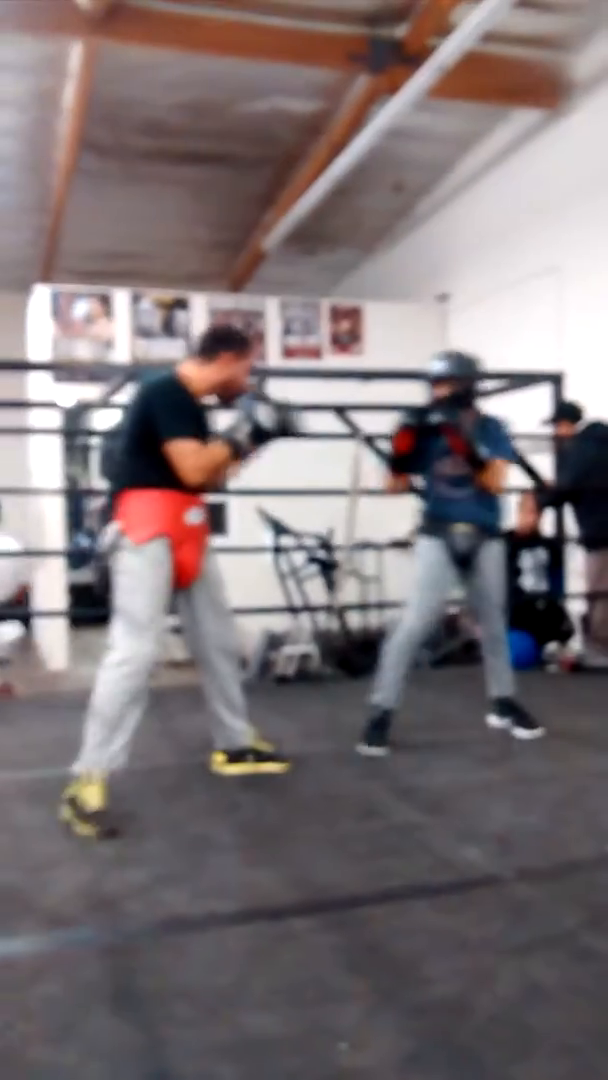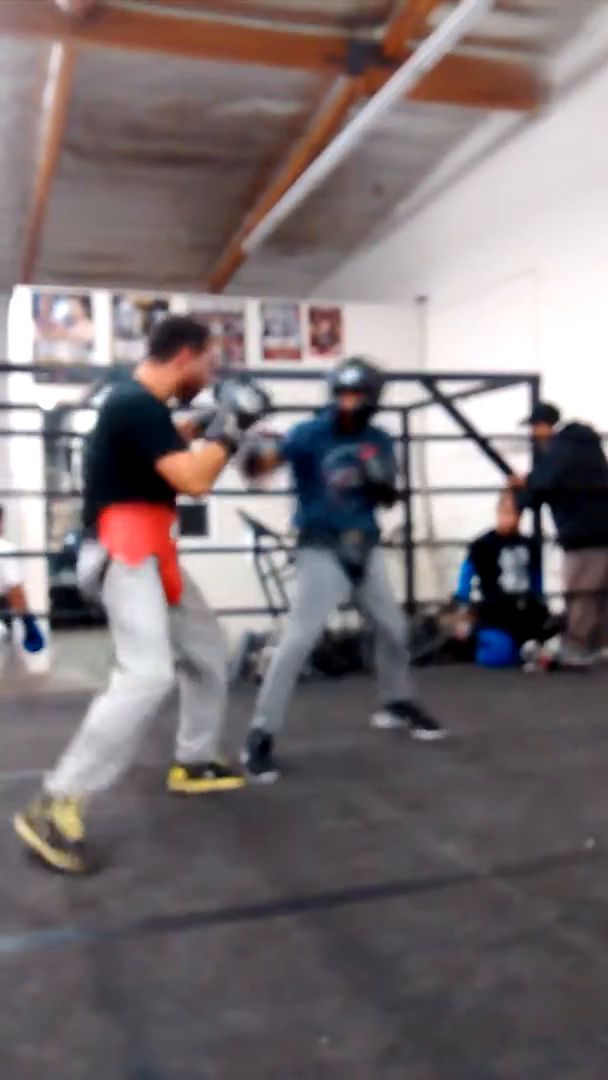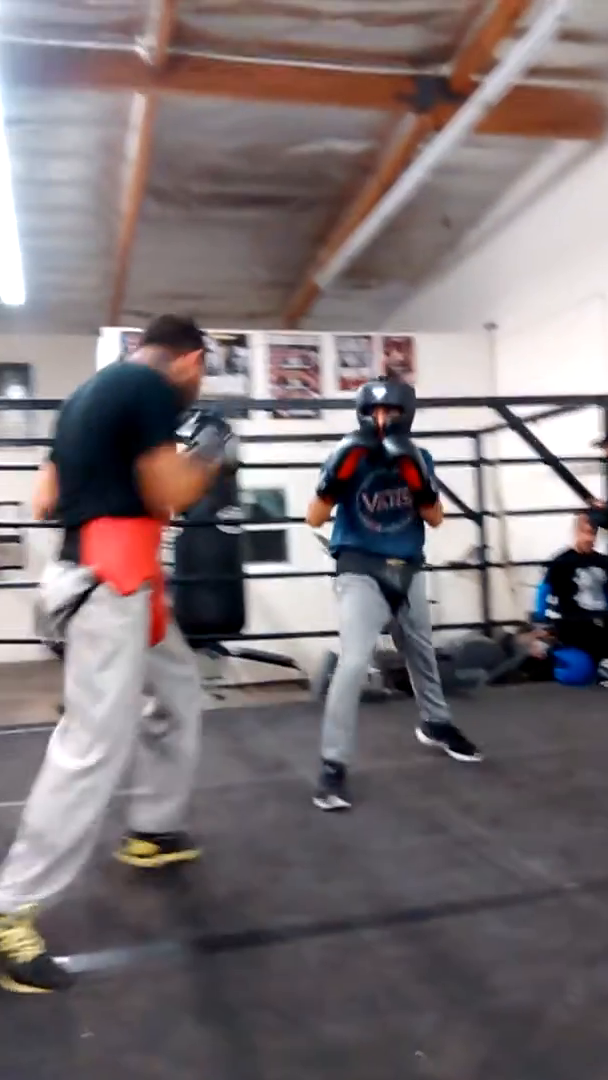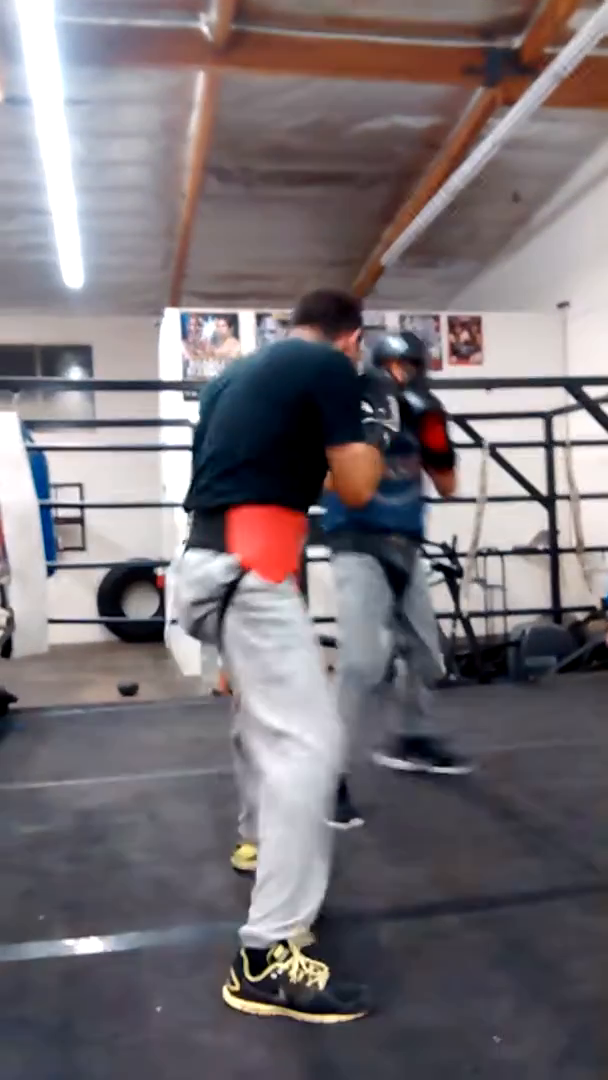
dt=0.7s
person 1, frame 1
left shoulder: (193, 404)
right shoulder: (164, 392)
left elbow: (212, 474)
right elbow: (193, 470)
left wrist: (261, 431)
right wrist: (243, 431)
left hip: (187, 533)
right hip: (147, 532)
left knee: (217, 639)
right knee: (135, 649)
left ankle: (234, 745)
right ankle: (87, 779)
person 1, frame 2
left shoulder: (144, 402)
right shoulder: (137, 406)
left elbow: (176, 466)
right elbow: (193, 482)
left wrist: (229, 423)
right wrist: (229, 422)
left hip: (151, 551)
right hip: (127, 553)
left knee: (207, 649)
right knee: (148, 676)
left ankle: (194, 762)
right ankle: (55, 806)
person 1, frame 3
left shoulder: (89, 393)
right shoulder: (151, 385)
right elbow: (171, 494)
right wrist: (209, 456)
left hip: (116, 579)
right hip: (112, 581)
left knee: (181, 690)
right knee: (93, 747)
left ankle: (153, 830)
person 1, frame 4
left shoulder: (235, 372)
right shoulder: (331, 366)
right elbow: (357, 490)
right wrist: (371, 441)
left hip: (210, 559)
right hip: (251, 567)
left knee: (267, 719)
right knee: (306, 746)
left ankle: (261, 837)
right ankle: (267, 957)
person 2, frame 1
left shoulder: (491, 430)
right shoulder: (427, 431)
left elbow: (494, 483)
right elbow: (397, 486)
left wrist: (464, 439)
right wrist: (403, 444)
left hip: (484, 539)
right hip: (437, 538)
left knee: (493, 627)
right knee: (412, 626)
left ankle: (502, 704)
right ankle: (381, 713)
person 2, frame 2
left shoulder: (379, 441)
right shoulder: (309, 435)
left elbow: (387, 500)
right elbow: (265, 461)
left wrist: (387, 485)
right wrist: (256, 457)
left hip: (366, 546)
right hip: (322, 548)
left knee: (393, 631)
right knee: (297, 641)
left ankle: (397, 703)
right ankle: (261, 735)
person 2, frame 3
left shoulder: (418, 458)
right shoulder: (351, 457)
left elbow: (434, 518)
right elbow: (315, 518)
left wrist: (415, 473)
right wrist: (338, 471)
left hip: (408, 571)
right hip: (361, 571)
left knee: (422, 654)
right knee: (353, 664)
left ankle: (436, 724)
right ankle: (333, 766)
person 2, frame 4
left shoulder: (422, 421)
right shoulder: (355, 415)
left elbow: (447, 487)
left wrist: (437, 433)
right wrist: (366, 419)
left hip: (405, 551)
right hip: (358, 549)
left knee: (427, 653)
right knee: (360, 663)
left ankle: (413, 739)
